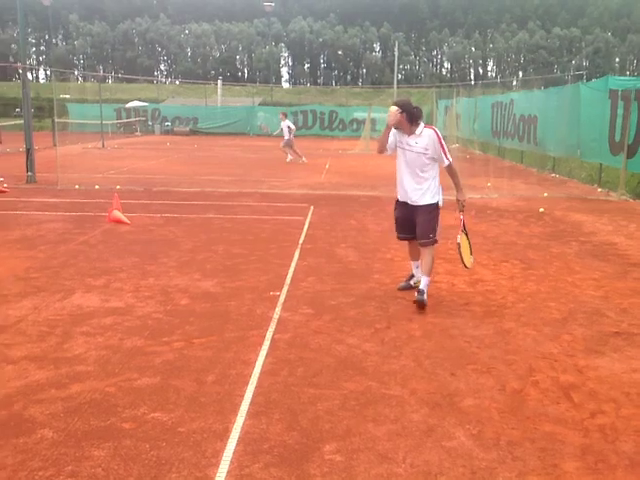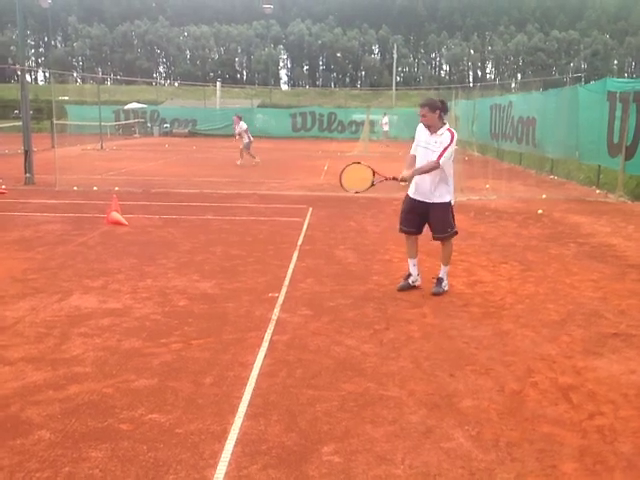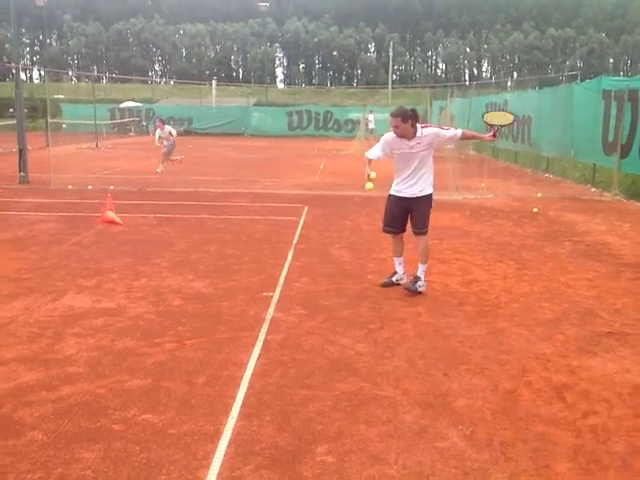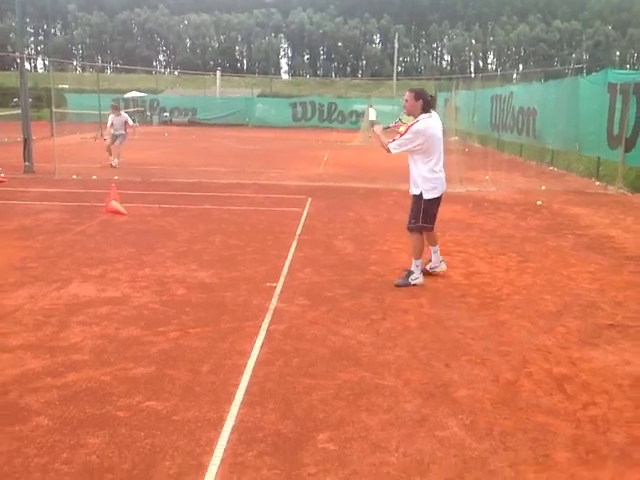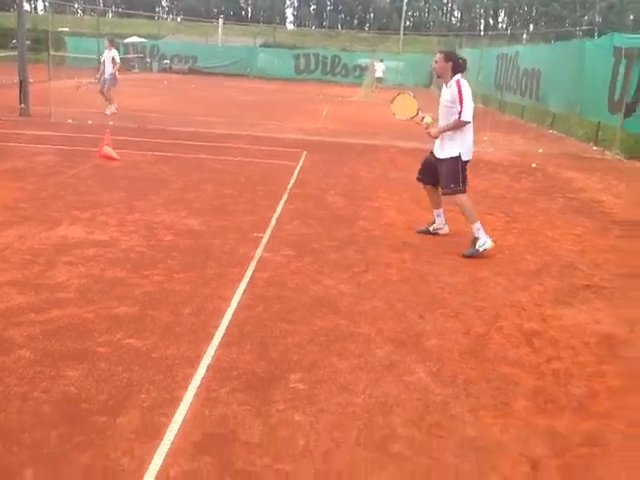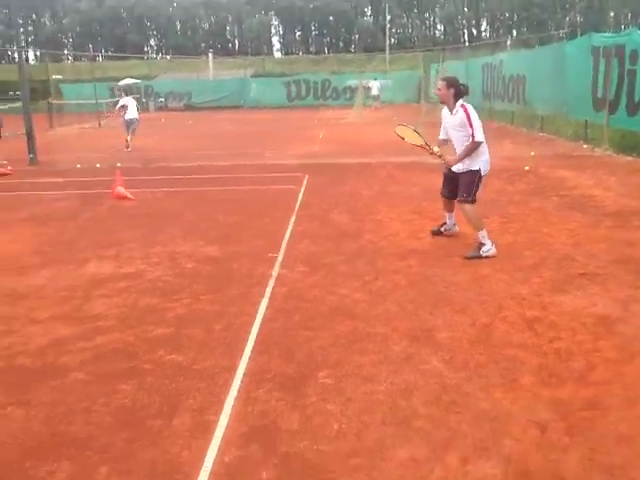
dt=0.7s
person 1, frame 1
left shoulder: (431, 134)
right shoulder: (396, 133)
left elbow: (448, 164)
right elbow: (380, 150)
left wrist: (459, 190)
right wrist: (389, 126)
left hip: (427, 199)
right hip: (405, 197)
left knee: (427, 242)
right knee: (411, 239)
left ankle: (422, 291)
right ankle: (416, 276)
person 1, frame 2
left shoulder: (449, 135)
right shoulder: (420, 129)
left elbow: (436, 163)
left wrist: (413, 173)
right wrist: (407, 172)
left hip: (440, 197)
right hip: (416, 194)
left knee: (445, 237)
right knee: (410, 233)
left ankle: (443, 278)
right ankle: (414, 276)
person 1, frame 3
left shoulder: (430, 134)
right shoulder: (389, 139)
left elbow: (458, 134)
right elbow: (371, 155)
left wrist: (483, 137)
right wrist: (368, 170)
left hip: (421, 192)
right hip: (398, 191)
left knee: (420, 233)
right knee: (395, 233)
left ankle: (420, 278)
right ankle: (399, 274)
person 1, frame 4
left shoulder: (418, 128)
right shoulder: (432, 117)
left elbow: (390, 147)
left wrist: (378, 132)
right wrist: (403, 128)
left hip: (426, 186)
right hip: (430, 182)
left knee: (416, 228)
right knee: (424, 226)
left ankle: (416, 273)
right ankle: (436, 262)
person 1, frame 5
left shoulder: (460, 85)
right shoulder: (447, 86)
left elbow: (465, 118)
left wrist: (439, 130)
right wrist: (433, 122)
left hip: (455, 150)
right hip: (443, 147)
left knee: (457, 192)
right knee: (428, 182)
left ankle: (482, 239)
right ankle: (439, 224)
person 1, frame 6
left shoulder: (466, 111)
right shoulder: (445, 112)
left elbow: (477, 140)
right elbow: (445, 137)
left wrist: (456, 159)
right wrist: (436, 148)
left hip: (474, 164)
right hip: (459, 163)
left knee: (465, 203)
right knee: (446, 195)
left ankle: (487, 245)
right ankle: (450, 225)
